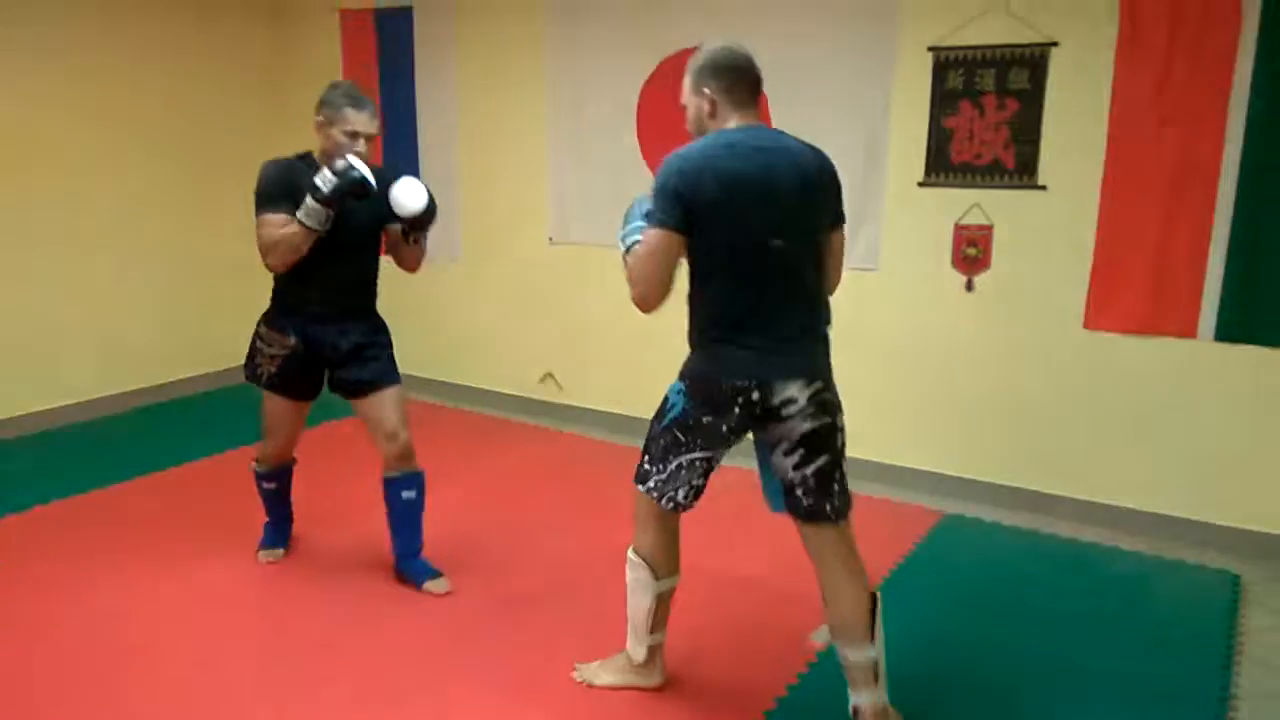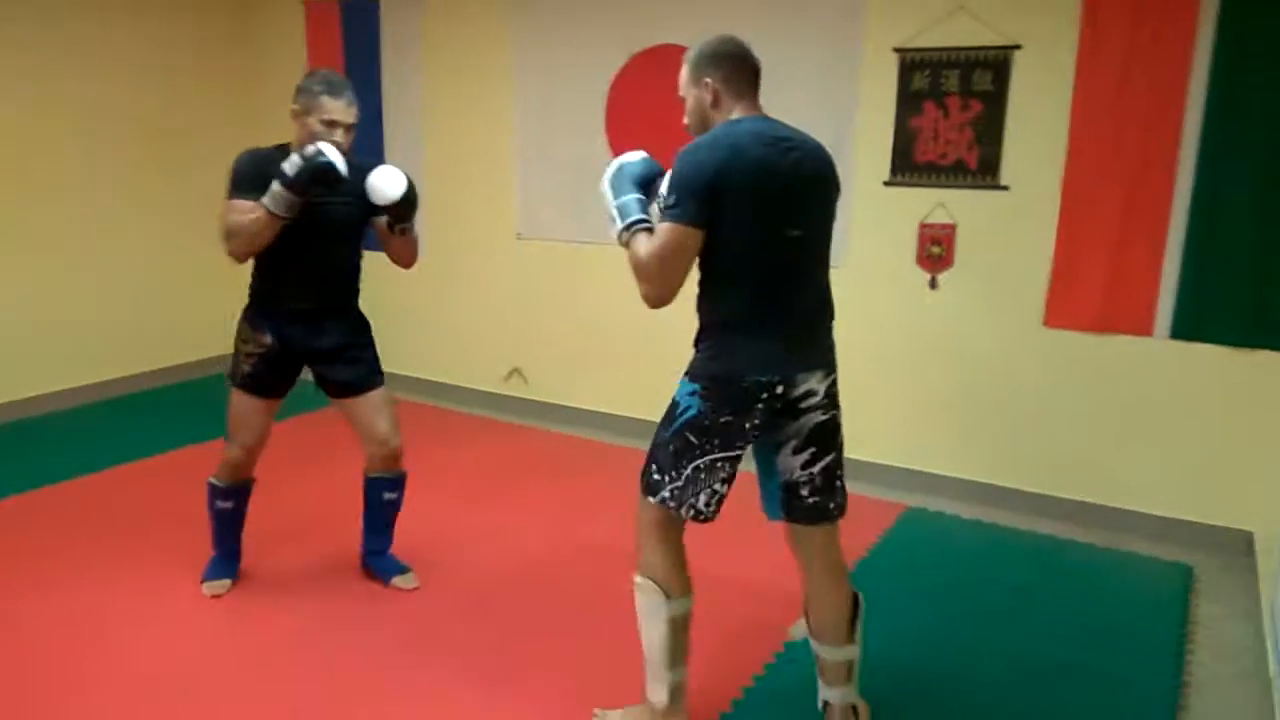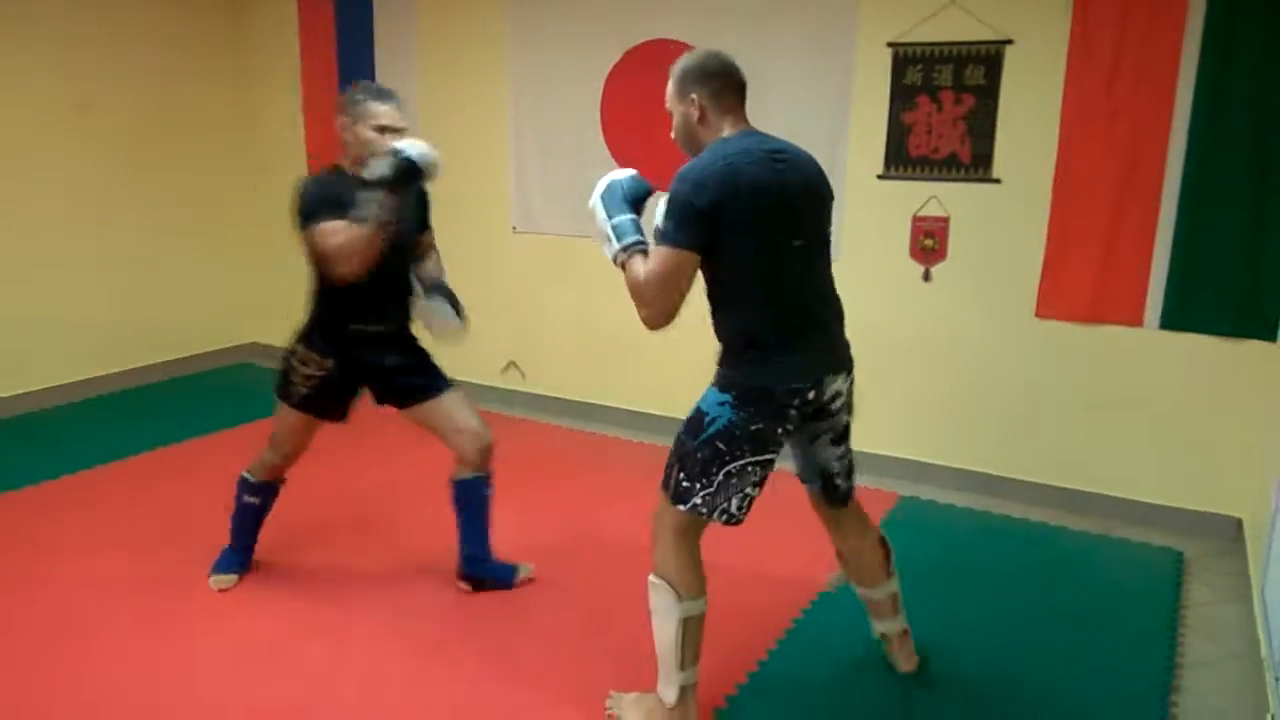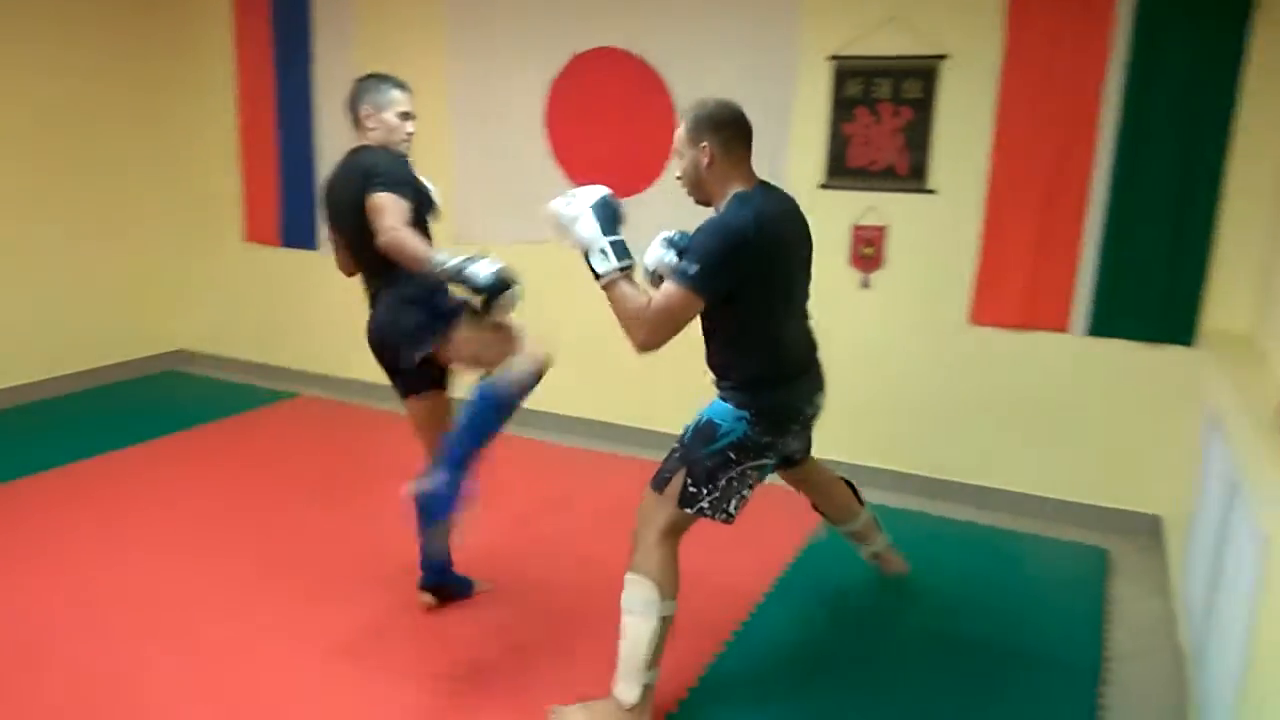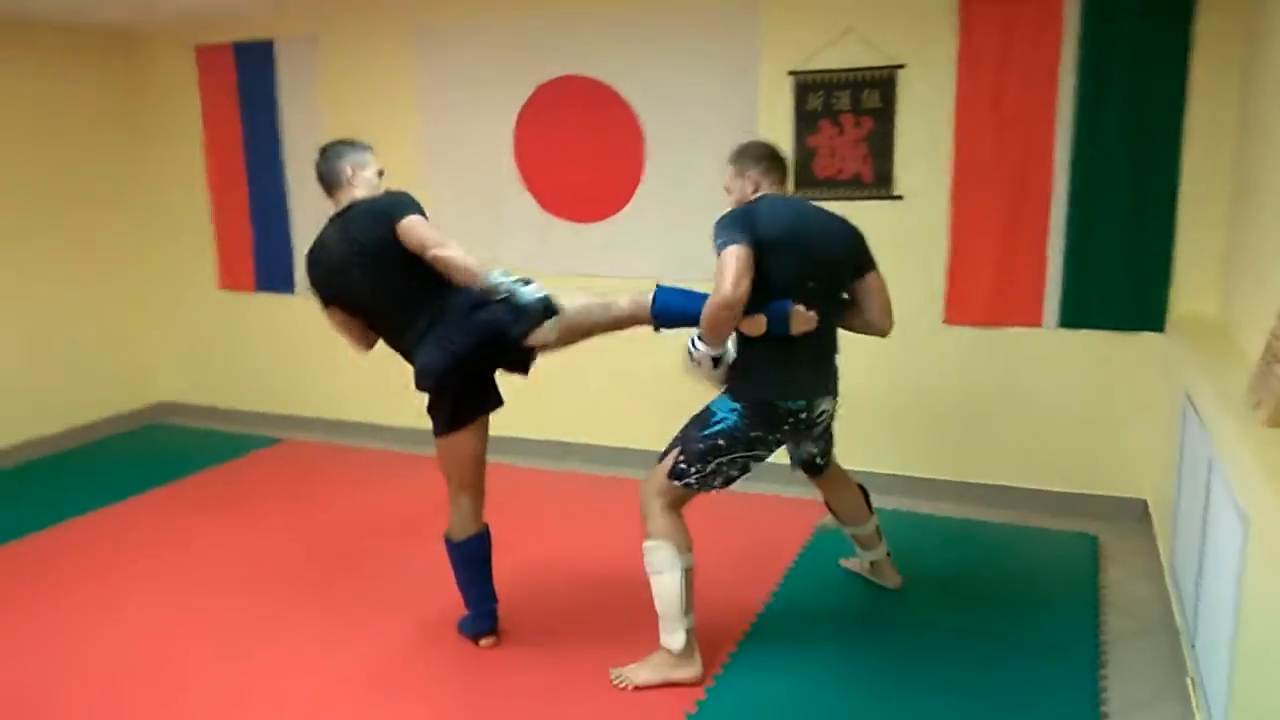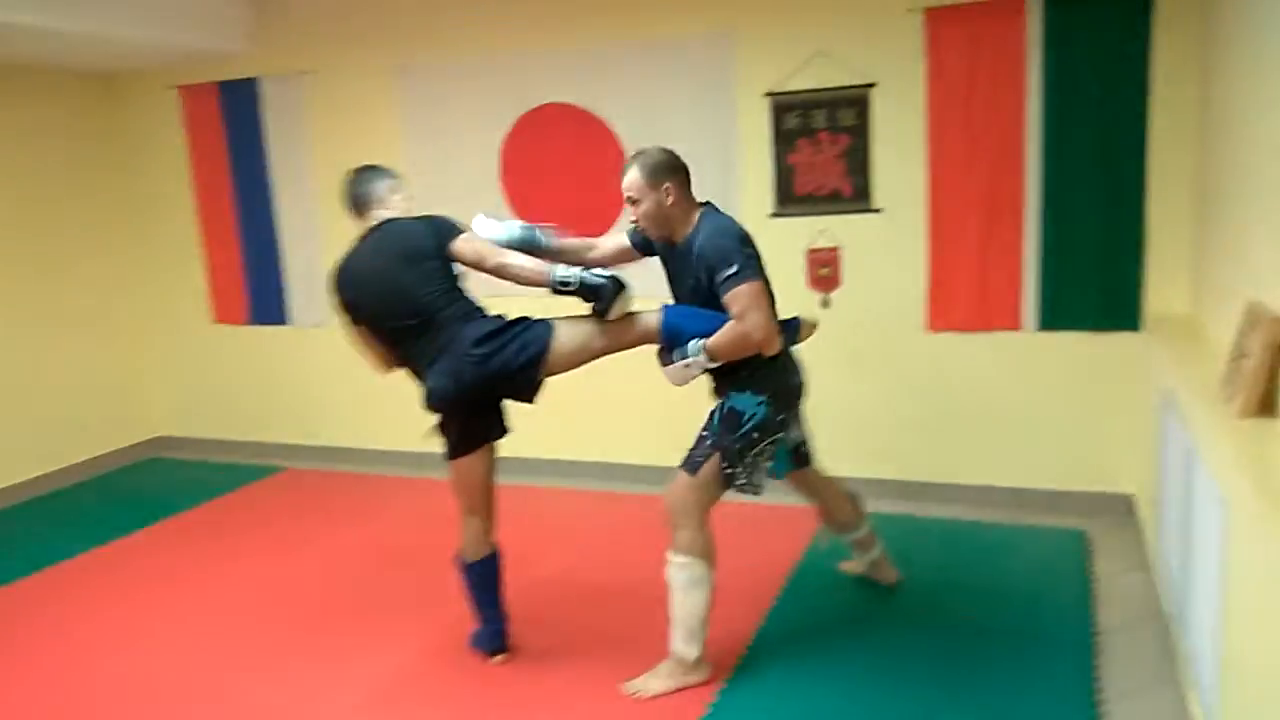
dt=0.3s
person 1, frame 1
left shoulder: (687, 168)
right shoulder: (815, 165)
left elbow: (646, 292)
left wrist: (636, 233)
left hip: (718, 376)
right hip: (802, 374)
left knee: (653, 505)
right knee: (828, 534)
left ankle: (642, 658)
person 1, frame 2
left shoulder: (703, 158)
right shoulder: (816, 159)
left elbow: (658, 288)
left wrist: (628, 208)
left hip: (728, 374)
right hip: (809, 371)
left knee: (659, 523)
right knee: (816, 537)
person 1, frame 3
left shoulder: (700, 180)
right shoulder: (805, 168)
left elbow: (656, 309)
left wrist: (620, 226)
left hip: (755, 385)
right hip: (828, 373)
left knee: (674, 526)
right knee: (838, 507)
right ankle: (896, 638)
person 1, frame 4
left shoulder: (725, 230)
right shoulder: (781, 208)
left elbow: (647, 332)
left wrist: (600, 245)
right wrist: (680, 262)
left hip: (753, 404)
right hip: (800, 387)
left knee: (655, 527)
right knee: (805, 468)
right ankle: (882, 551)
person 1, frame 5
left shoulder: (744, 220)
right shoulder: (843, 231)
left elbow: (730, 296)
right elbow: (879, 321)
left wrist: (705, 344)
left hip: (756, 396)
right hip: (817, 392)
left knee: (657, 497)
right knee: (824, 473)
left ankle: (678, 652)
right ankle: (878, 562)
person 1, frame 6
left shoulder: (717, 241)
right shoulder: (673, 231)
left elbow: (758, 327)
right elbow: (597, 252)
left wrist: (695, 350)
right wrist: (530, 240)
left hip: (761, 390)
right hip: (770, 383)
left knee: (683, 505)
right knee: (803, 474)
left ankle: (687, 659)
right ankle: (875, 561)
person 2, frame 1
left shoulder: (377, 184)
right shoulder: (280, 175)
left elbow: (409, 263)
right elbow: (275, 257)
left wrist: (417, 227)
right wrist: (322, 202)
left hip: (359, 328)
right hip: (292, 328)
left knee: (397, 443)
right knee: (277, 447)
left ankle: (409, 559)
right ankle: (278, 526)
person 2, frame 2
left shoulder: (362, 176)
right shoulder: (257, 165)
left elbow: (405, 258)
right elbow: (237, 246)
left wrist: (401, 216)
right wrist: (288, 188)
left hip: (341, 327)
right hip: (272, 325)
left knee: (385, 445)
right knee: (239, 457)
left ankle: (377, 553)
right ankle: (225, 556)
person 2, frame 3
left shoulder: (410, 187)
right shoulder: (322, 191)
left elbow: (424, 253)
right elbow: (347, 265)
left wrist: (435, 286)
right wrist: (381, 199)
left hip: (395, 345)
right hip: (331, 346)
left knee: (476, 443)
right knee: (275, 461)
left ankle: (478, 565)
right ankle: (237, 551)
person 2, frame 4
left shoulder: (343, 178)
right shoulder: (385, 164)
left elbow: (349, 264)
right elbow: (394, 236)
right wrist: (465, 270)
left hip: (396, 322)
right hip: (416, 305)
left knee: (443, 452)
right knee: (525, 360)
left ankle: (438, 574)
right ankle: (442, 484)
person 2, frame 5
left shoulder: (319, 261)
right shoulder: (387, 207)
left elbow: (364, 338)
right elbow: (438, 249)
right wrist: (513, 290)
left hip: (440, 363)
right hip: (476, 325)
left knee: (463, 498)
right knee: (625, 308)
left ankle: (480, 619)
right ankle: (766, 318)
person 2, frame 6
left shoulder: (346, 278)
right shoulder: (424, 229)
left elbow: (388, 359)
right elbow: (497, 261)
right wrist: (579, 278)
left hip: (448, 385)
right hip: (491, 349)
left knee: (475, 517)
right knee: (632, 323)
left ankle: (492, 633)
